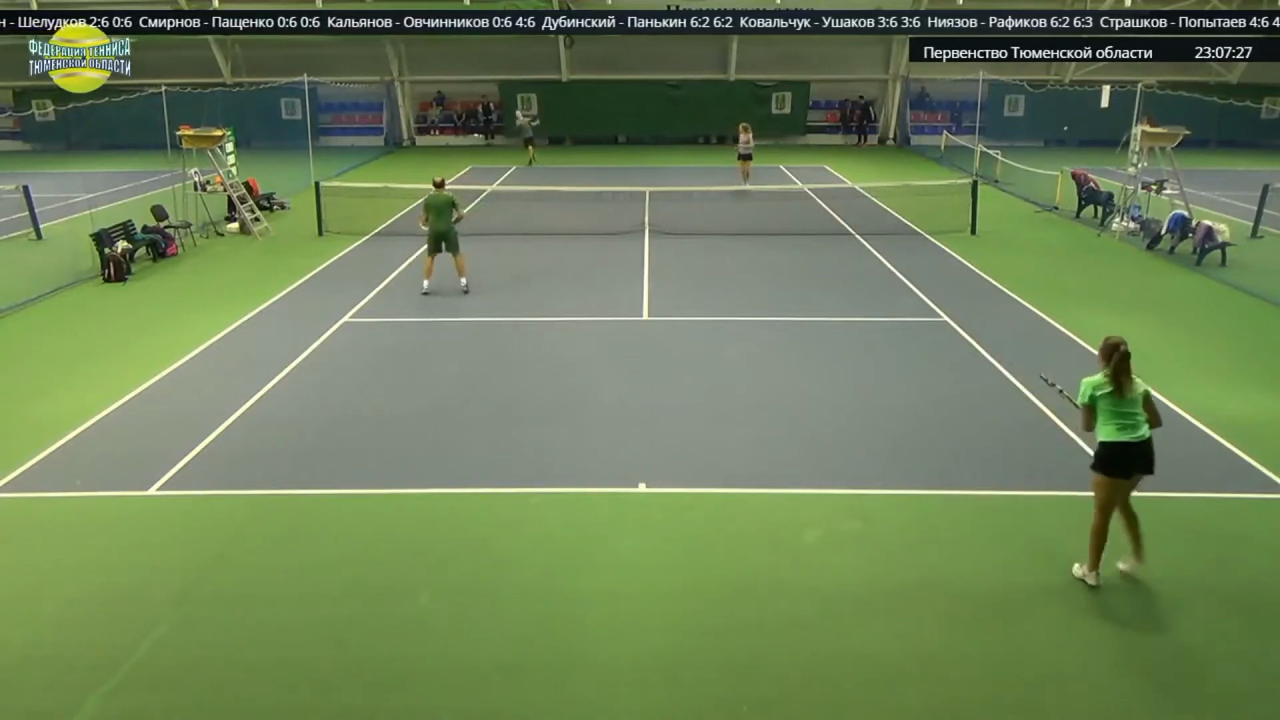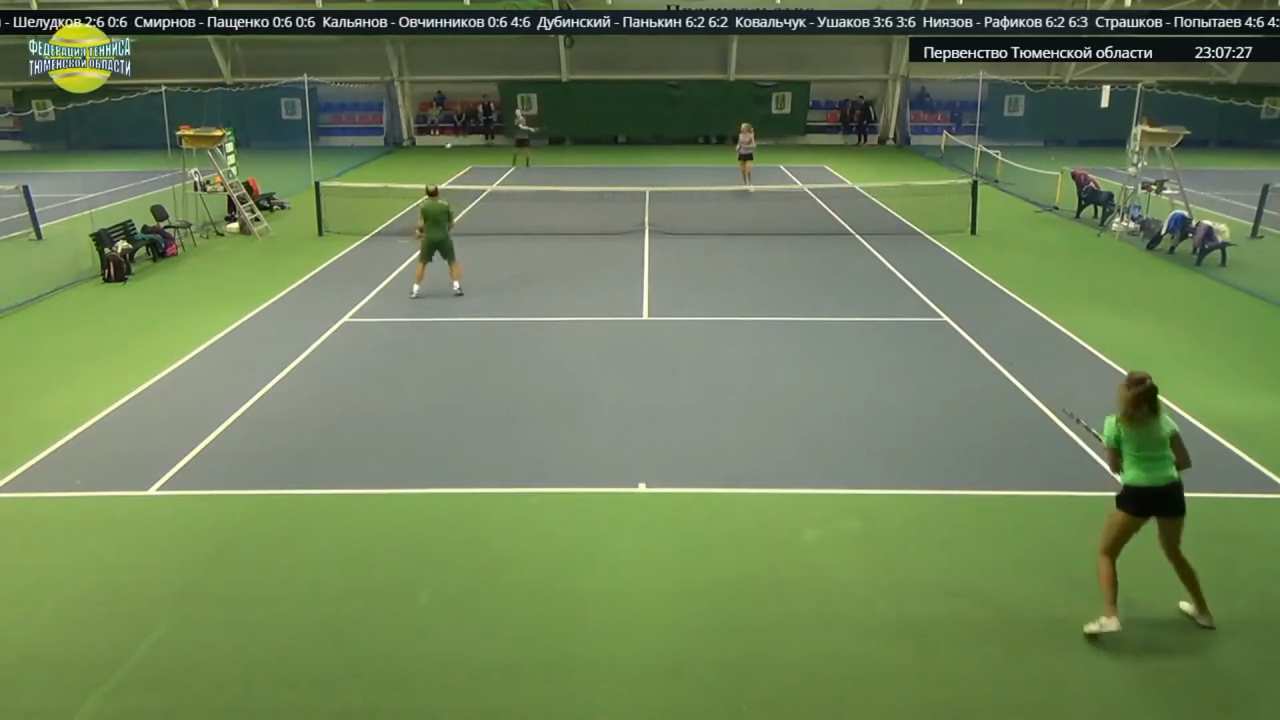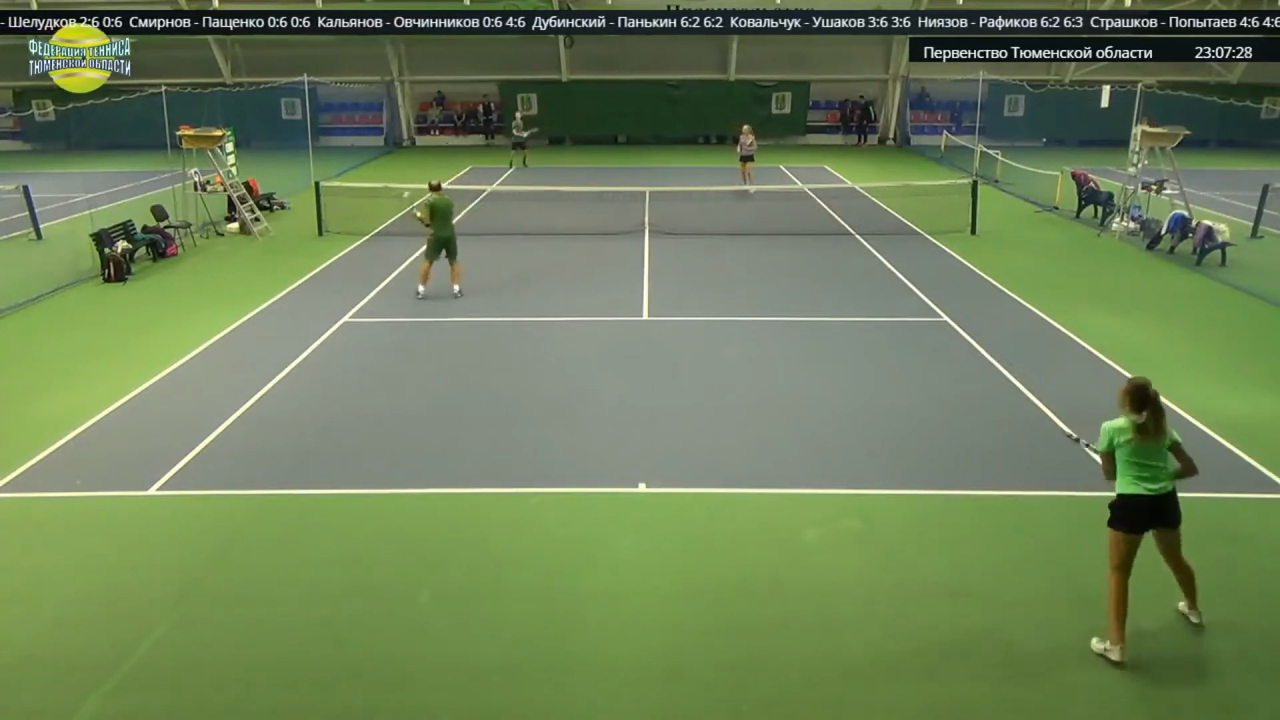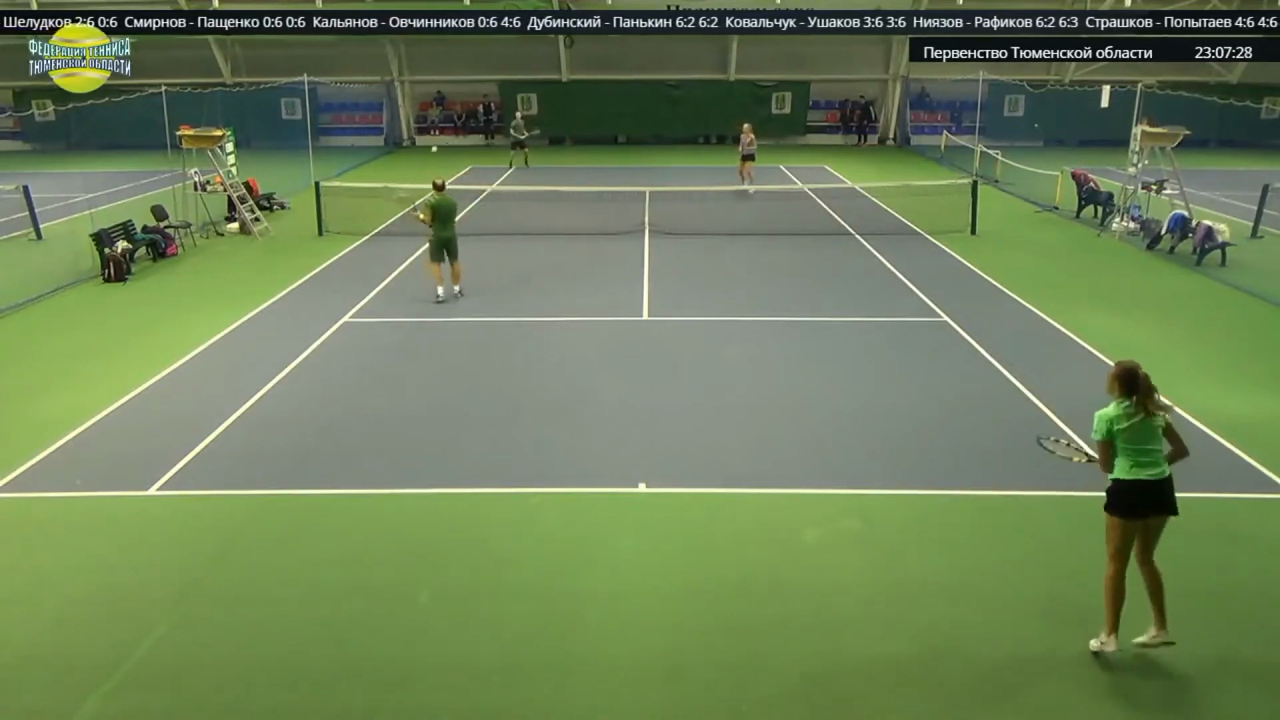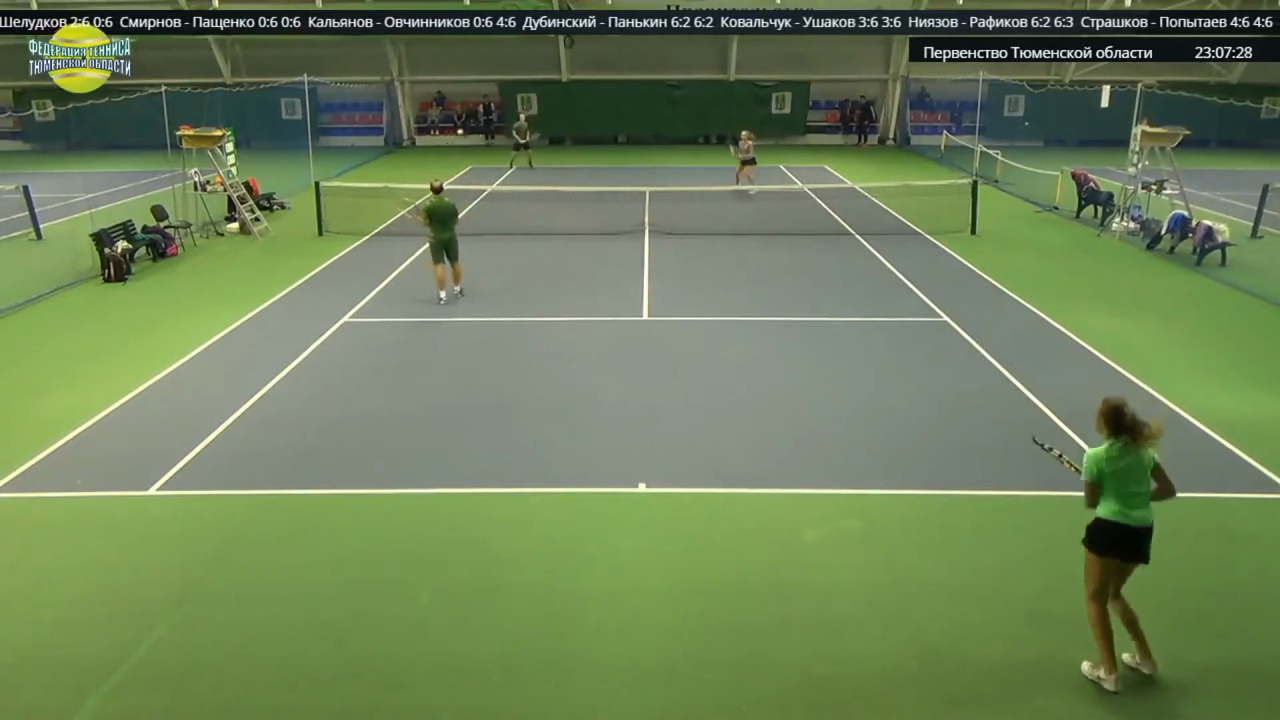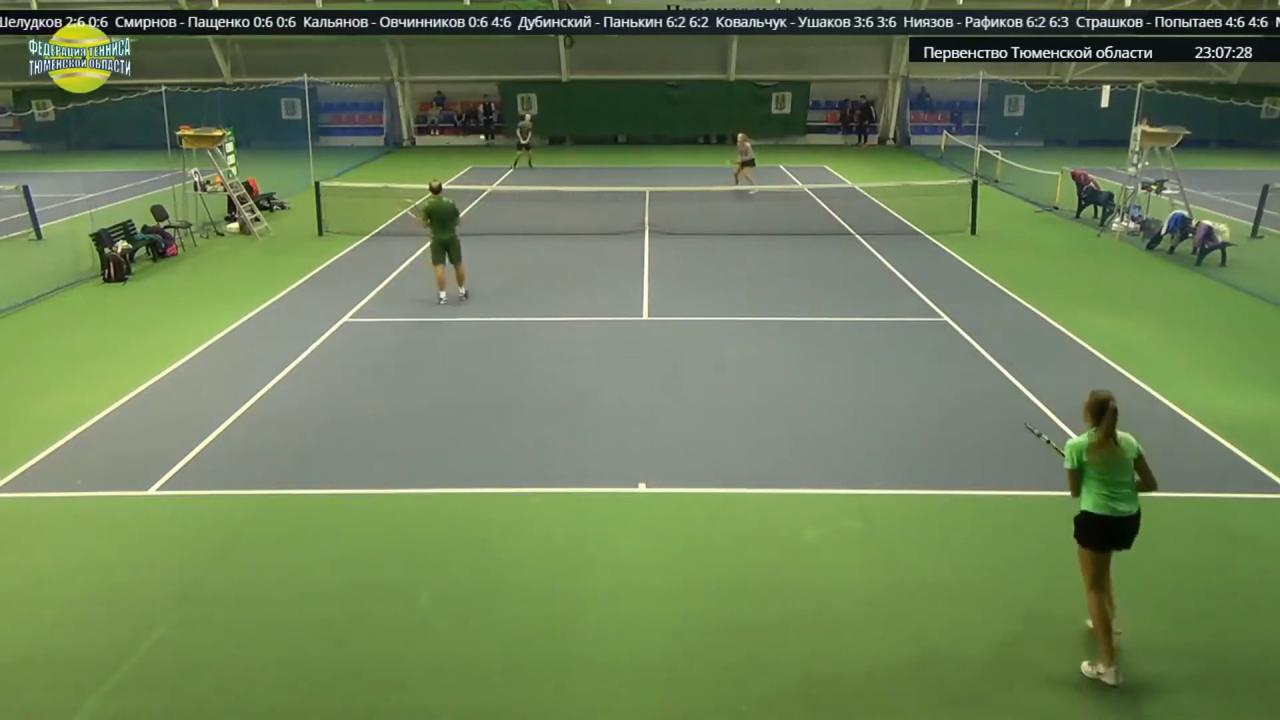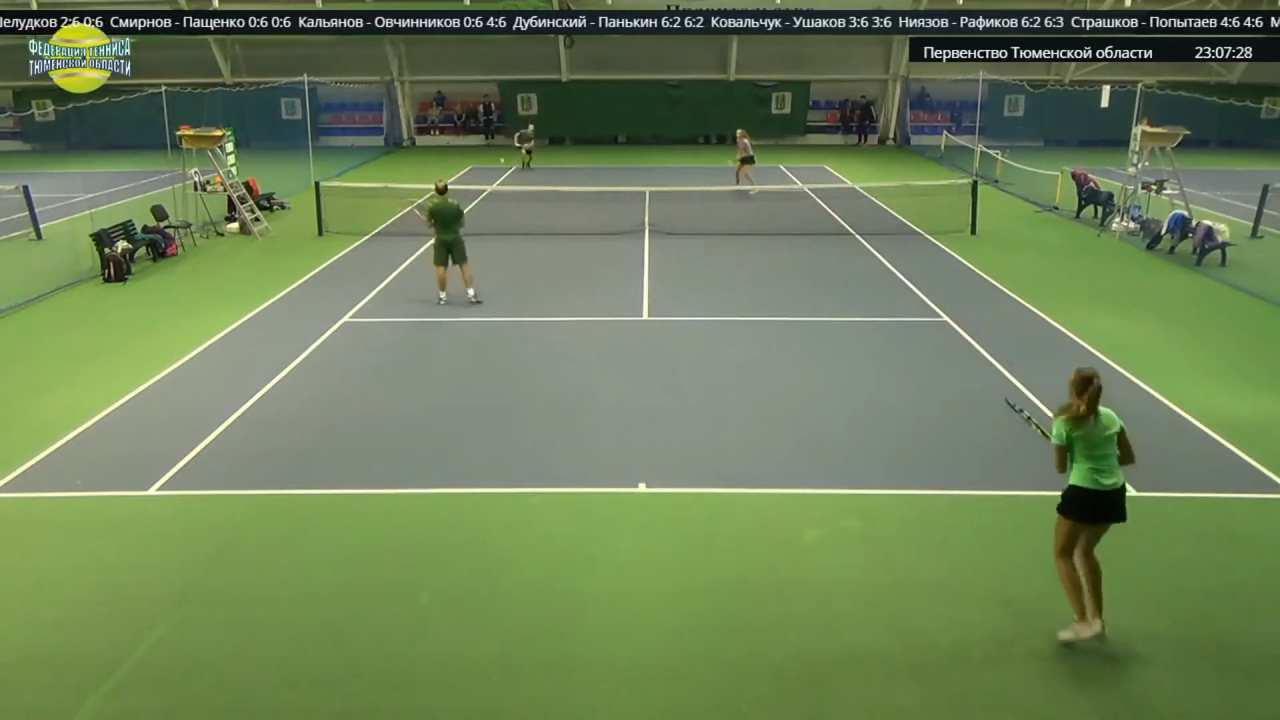
dt=0.2s
person 1, frame 1
left shoulder: (1091, 384)
right shoulder: (1137, 383)
left elbow: (1087, 427)
right elbow: (1156, 421)
left hip: (1112, 451)
right hip: (1142, 449)
left knee: (1102, 511)
right knee: (1122, 502)
left ankle: (1091, 571)
right ankle: (1137, 557)
person 1, frame 2
left shoulder: (1116, 422)
right shoulder: (1164, 420)
left elbow: (1116, 466)
right elbow: (1185, 462)
left hip: (1138, 494)
right hip: (1170, 493)
left knee: (1106, 553)
right knee: (1173, 552)
left ankle: (1110, 618)
right ankle: (1202, 611)
person 1, frame 3
left shoulder: (1111, 429)
right shoulder: (1163, 428)
left elbow: (1109, 475)
right elbow: (1191, 469)
left hip: (1131, 505)
right hip: (1166, 502)
left knee: (1119, 573)
right knee: (1174, 558)
left ankle: (1115, 644)
right ankle: (1193, 609)
person 1, frame 4
left shoulder: (1106, 417)
right shoulder: (1156, 412)
left elbow: (1106, 466)
right elbow: (1181, 451)
left hip: (1128, 490)
right hip: (1161, 489)
left knee: (1117, 563)
right knee: (1145, 558)
left ankle: (1109, 636)
right ankle: (1160, 629)
person 1, frame 5
left shoulder: (1096, 457)
right shoulder: (1145, 450)
left elbow: (1091, 503)
right elbow: (1168, 491)
left hip: (1110, 529)
right hip: (1142, 533)
left knee: (1096, 598)
right knee: (1112, 592)
left ankle: (1106, 670)
right ankle: (1145, 657)
person 1, frame 6
left shoulder: (1077, 445)
right shoulder: (1128, 442)
left elbow: (1075, 491)
right elbow: (1150, 484)
left hip: (1097, 520)
right hip: (1129, 520)
left knee: (1093, 587)
right knee: (1100, 568)
left ankle: (1107, 666)
right ankle: (1107, 622)
person 1, frame 7
left shoulder: (1064, 422)
right shoulder: (1111, 417)
left elbow: (1061, 468)
right elbow: (1128, 458)
left hip: (1083, 494)
right hip: (1115, 495)
left knee: (1063, 555)
right knee: (1085, 549)
left ankle: (1083, 621)
right ankle: (1095, 617)
